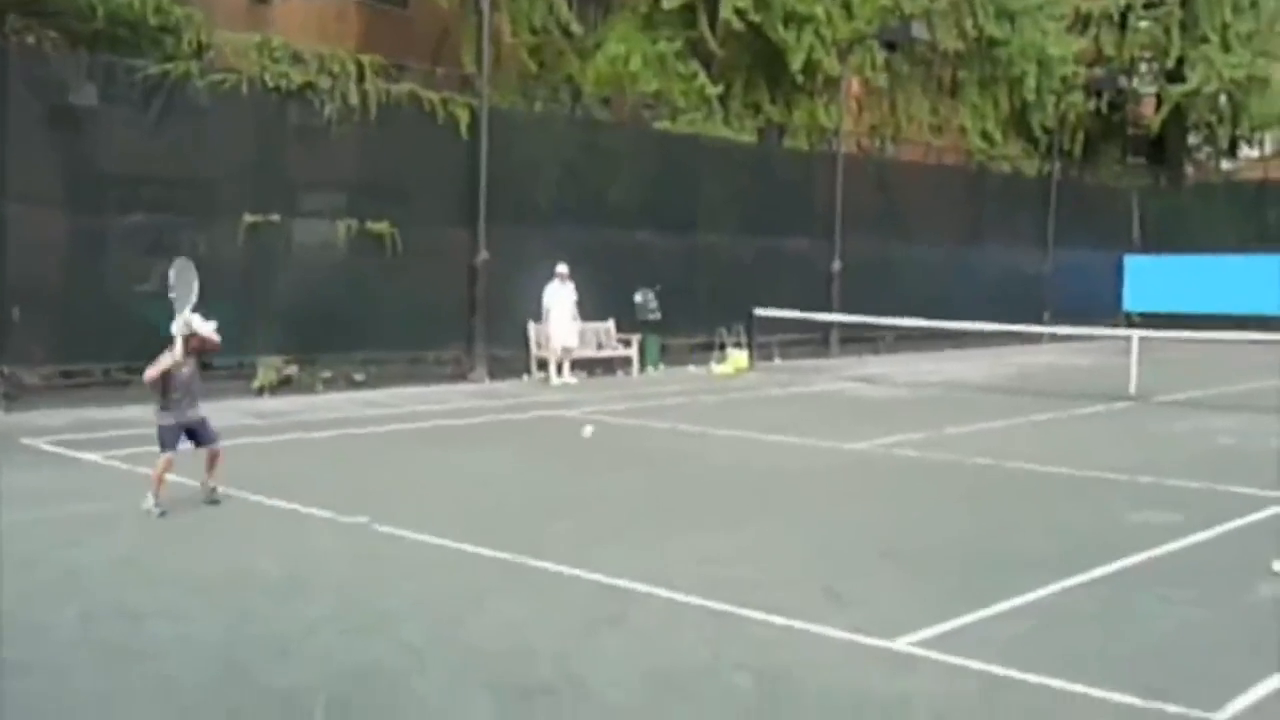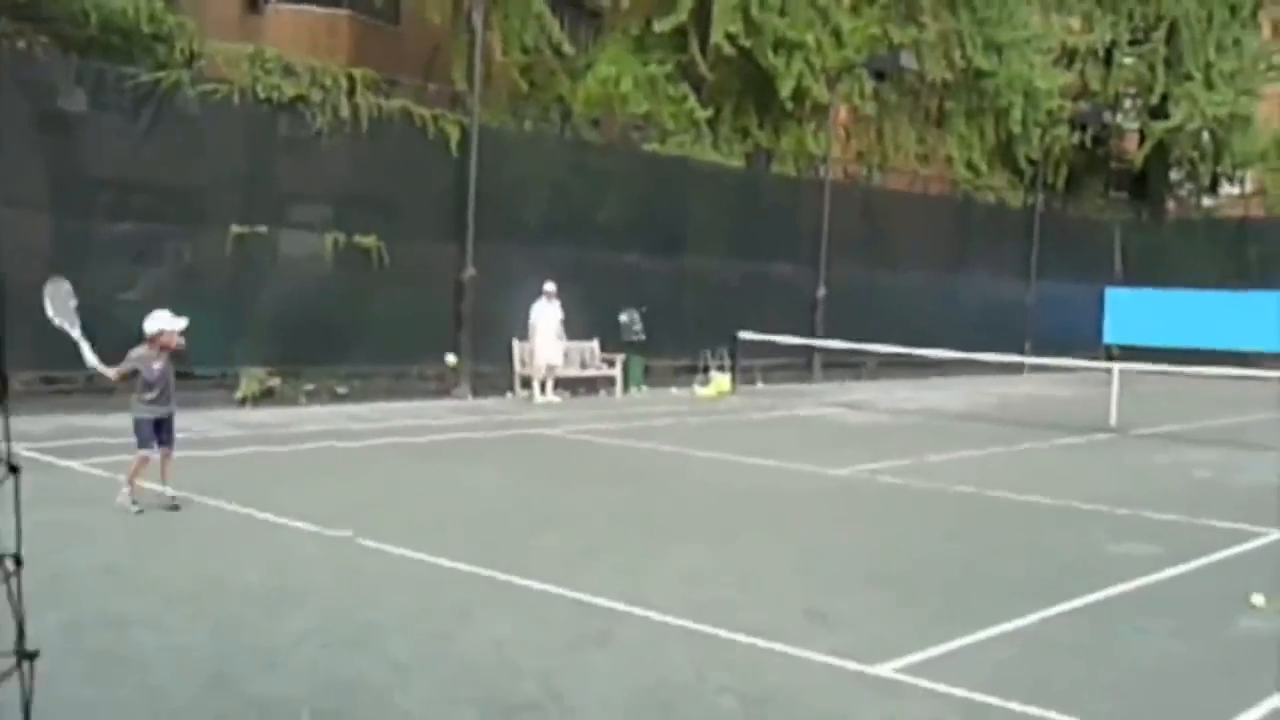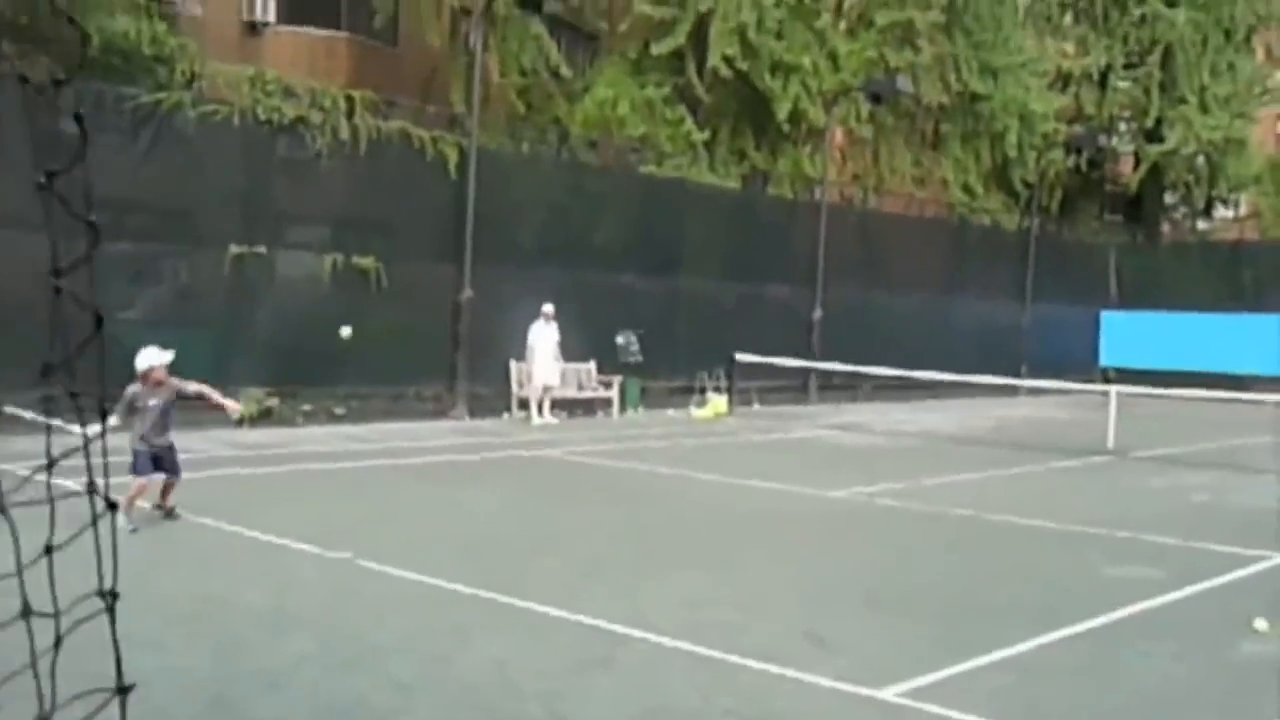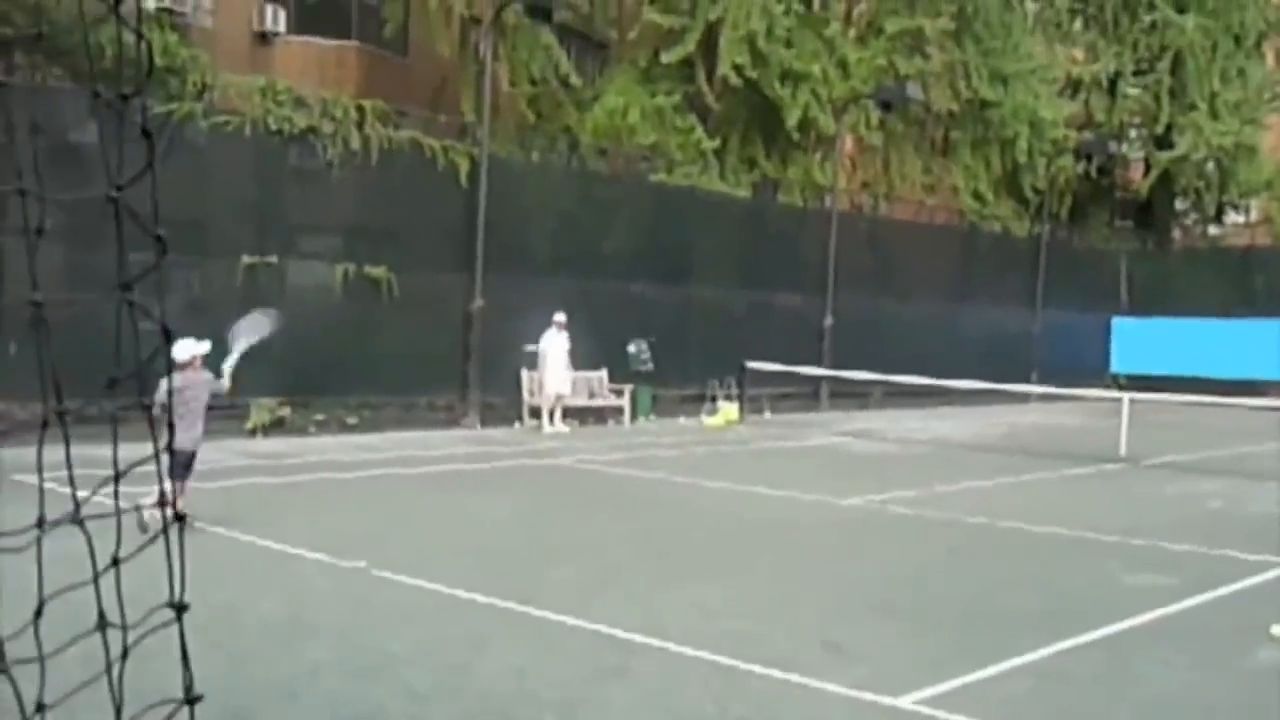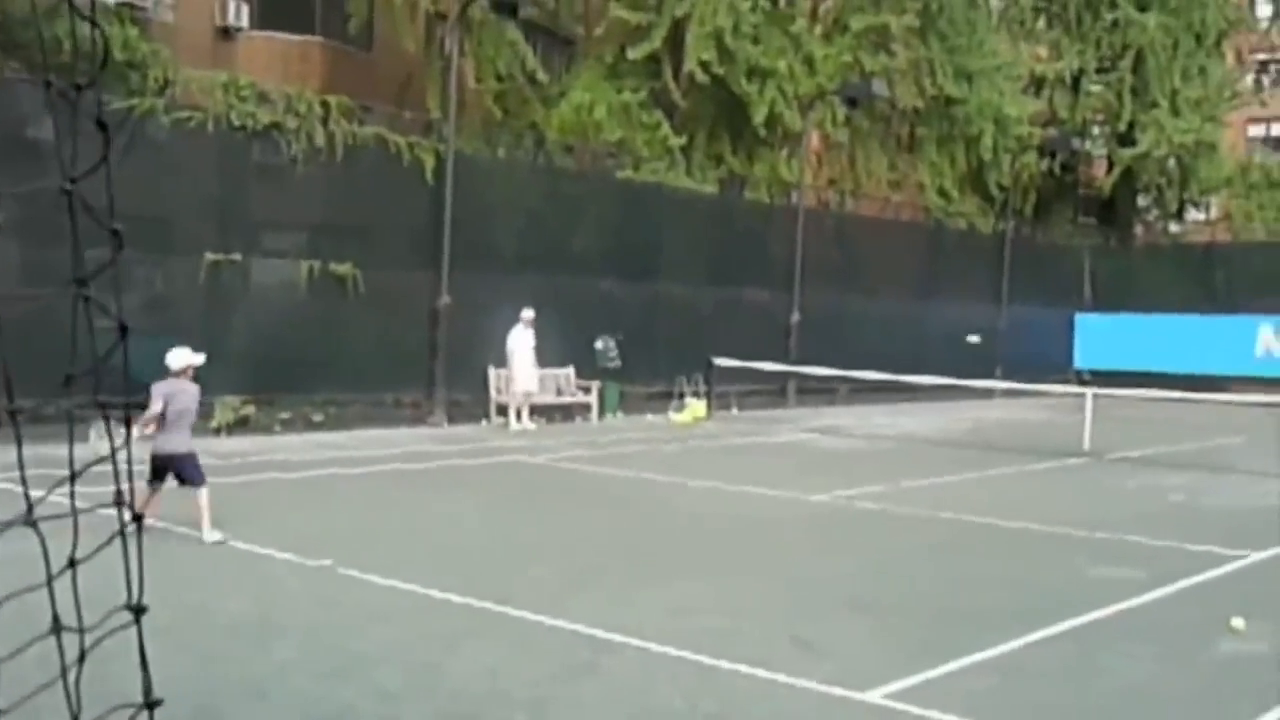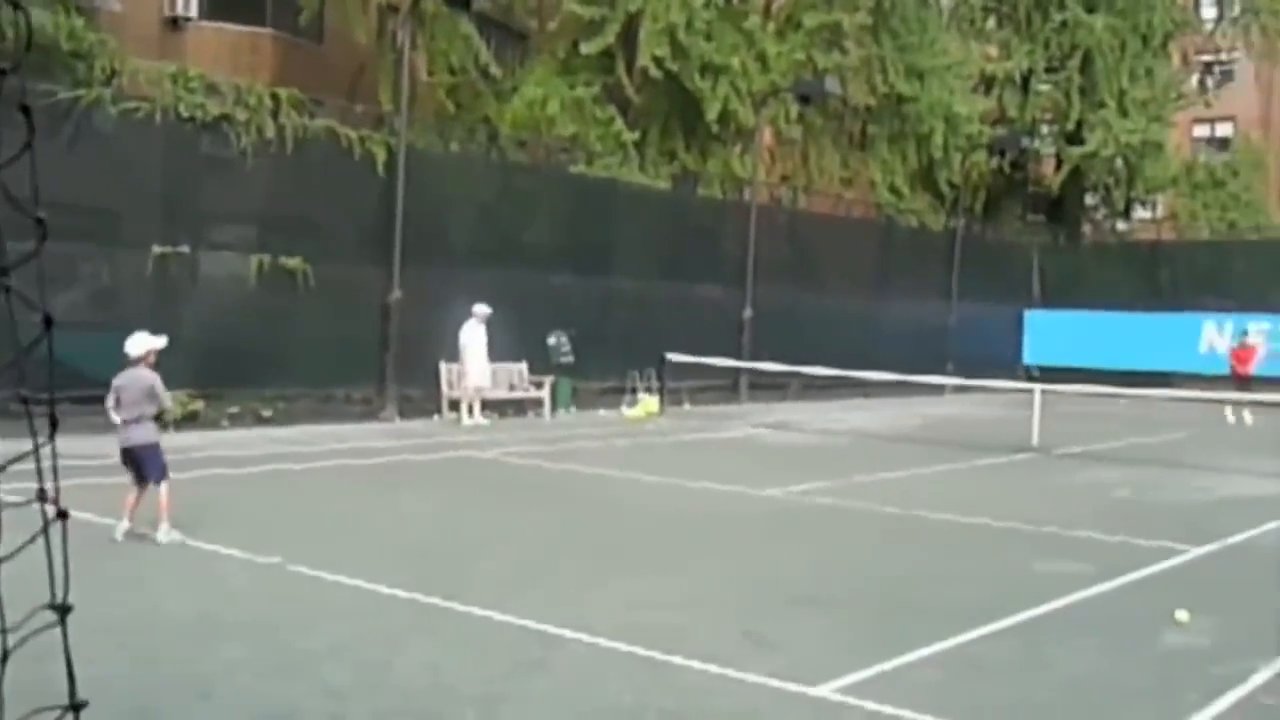
dt=0.3s
person 1, frame 1
left shoulder: (194, 349)
right shoulder: (168, 356)
left elbow: (215, 340)
right elbow: (147, 377)
left wrist: (194, 327)
right wrist: (171, 361)
left hip: (193, 414)
right hip: (169, 417)
left knee: (214, 448)
right knee: (167, 457)
left ankle: (208, 485)
right ankle: (152, 499)
person 1, frame 2
left shoulder: (168, 349)
right shoulder: (137, 355)
left elbow: (179, 342)
right elbow: (117, 375)
left wrist: (175, 341)
right wrist: (105, 370)
left hip: (165, 410)
right hip: (144, 412)
left knee: (167, 451)
right knee: (145, 454)
left ankle: (167, 493)
right ankle: (128, 491)
person 1, frame 3
left shoulder: (171, 385)
right shoulder: (134, 393)
left elbow: (198, 388)
right elbow: (119, 417)
left wrist: (224, 402)
left hip: (164, 442)
right hip: (142, 445)
left knee: (173, 476)
right knee: (141, 482)
left ankle: (164, 503)
right ankle: (125, 516)
person 1, frame 4
left shoulder: (168, 381)
right shoulder: (205, 377)
left elbow: (157, 410)
right elbow: (222, 388)
right wrist: (226, 376)
left hip: (174, 440)
right hip: (187, 442)
left knee: (180, 480)
right knee: (175, 484)
left ankle: (177, 511)
right ankle: (147, 506)
person 1, frame 5
left shoulder: (159, 387)
right shoulder: (194, 390)
left elbow: (155, 410)
left wrist: (140, 426)
left hip: (159, 448)
right hip: (182, 448)
left knee: (154, 486)
right knee: (201, 487)
right ankle: (207, 531)
person 1, frame 6
left shoulder: (118, 379)
right shoulder: (151, 378)
left elbow: (110, 407)
right elbow: (166, 405)
left hip: (125, 440)
right hip: (145, 438)
left knee: (141, 484)
right knee: (161, 481)
left ankle: (124, 526)
right ankle: (164, 528)
